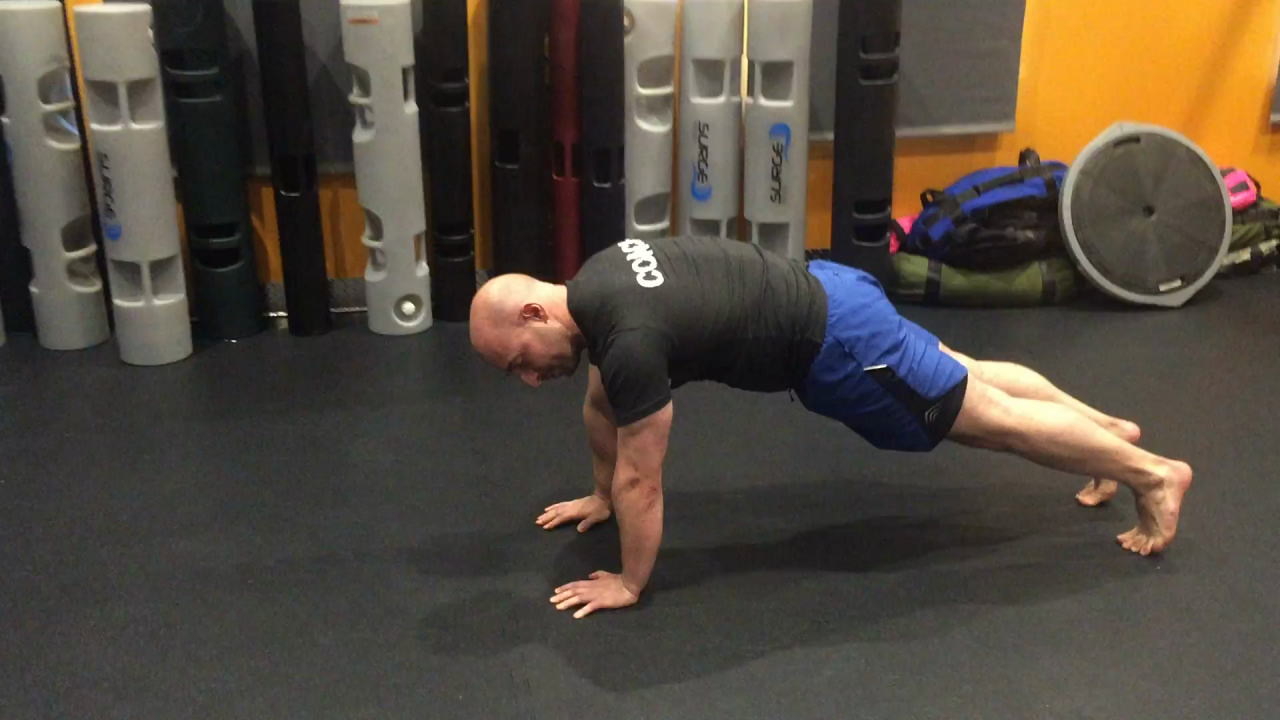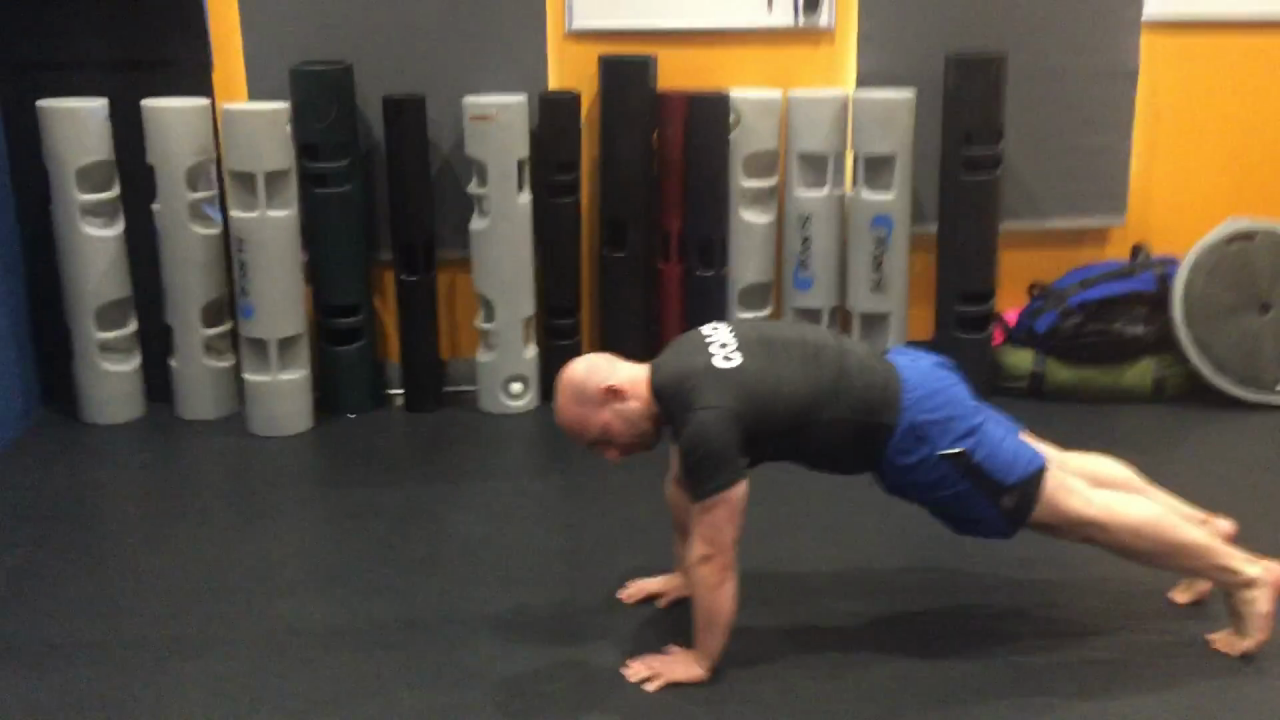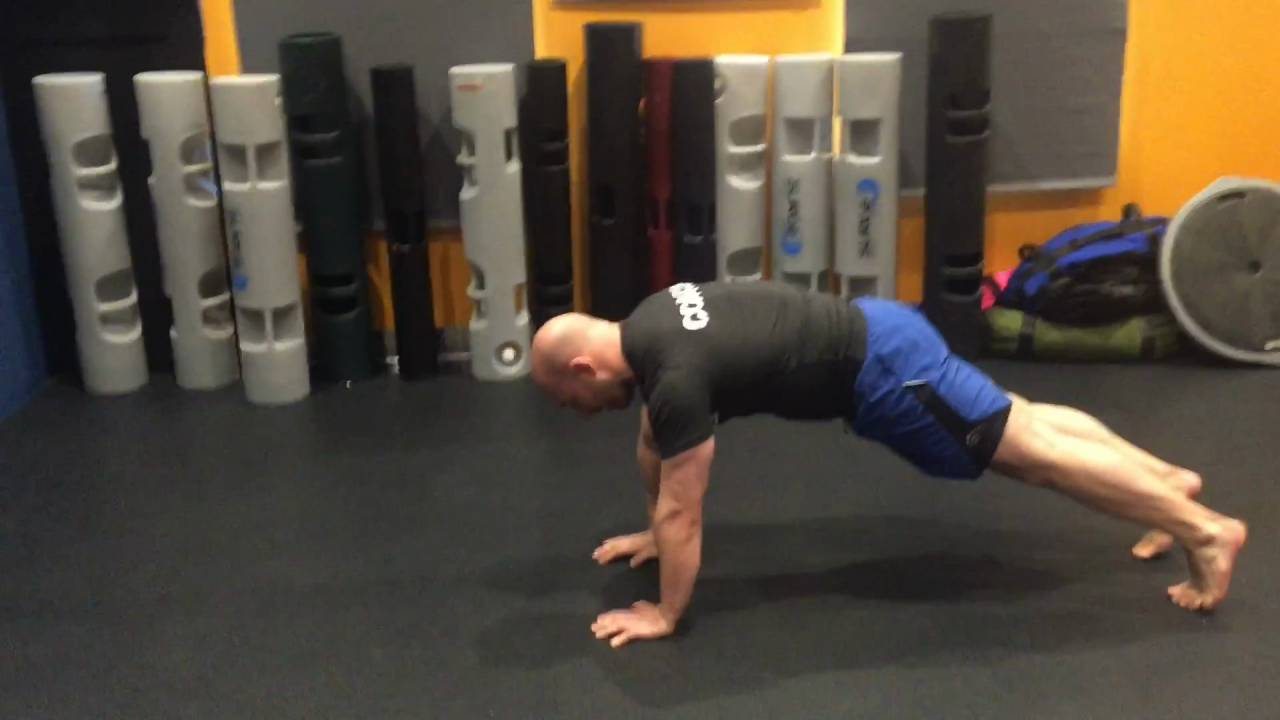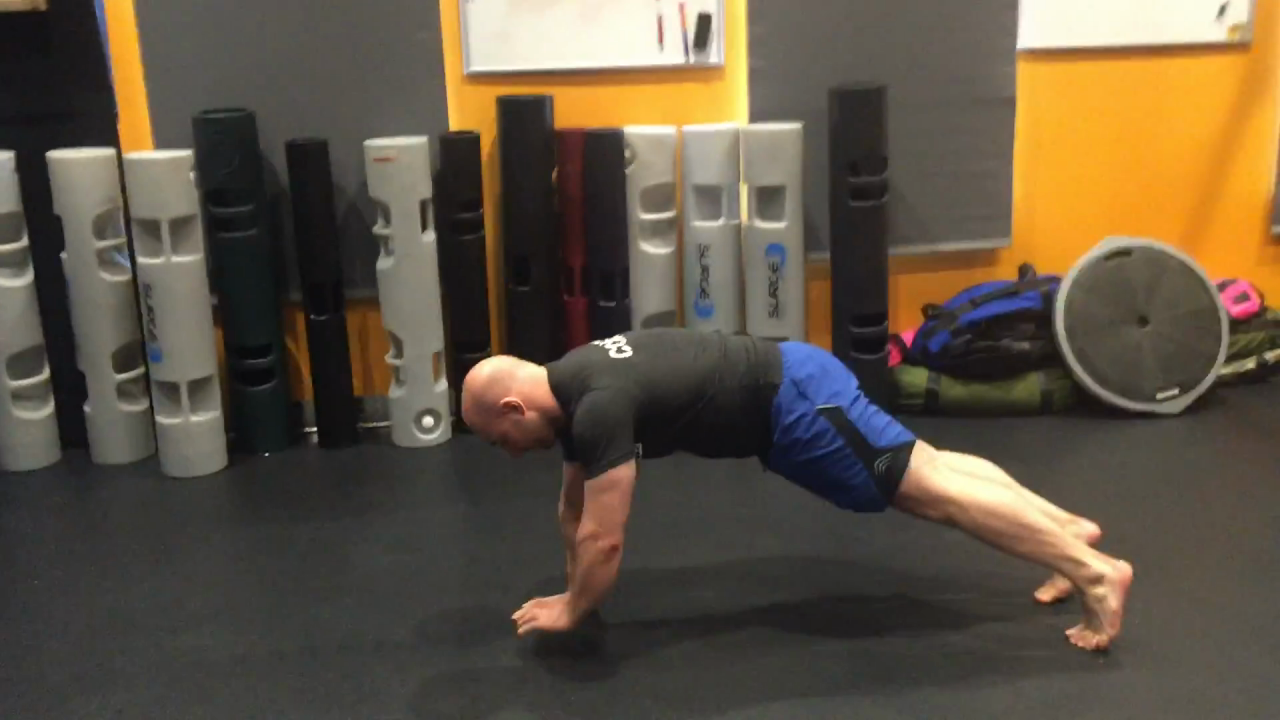
dt=0.4s
person 1, frame 1
left shoulder: (629, 336)
right shoulder: (592, 286)
left elbow: (641, 477)
right elbow: (601, 409)
left wrist: (630, 584)
right wrist: (602, 497)
left hip: (836, 345)
right hip: (822, 292)
left knee: (988, 419)
right knee: (968, 378)
left ankle: (1154, 475)
right ankle: (1110, 428)
person 1, frame 2
left shoulder: (704, 416)
right shoulder: (676, 369)
left elbow: (716, 554)
right elbow: (683, 488)
left wrist: (701, 659)
right wrist: (683, 573)
left hip: (913, 429)
right hip: (904, 379)
left knee: (1070, 509)
right knee: (1053, 466)
right ankle: (1204, 524)
person 1, frame 3
left shoulder: (675, 373)
right shoulder: (644, 331)
left elbow: (681, 508)
right elbow: (653, 448)
left wrist: (664, 615)
right wrist: (653, 533)
left hip: (880, 368)
right hip: (871, 337)
left knee: (1029, 450)
right knee: (1022, 419)
left ankle: (1205, 530)
right ankle: (1171, 479)
person 1, frame 4
left shoulder: (599, 406)
right shoulder: (568, 390)
left elbow: (604, 538)
right elbow: (573, 507)
left wrist: (573, 612)
right wrist: (570, 587)
left hip: (794, 401)
right hip: (785, 390)
left knee: (930, 488)
right knee: (926, 465)
left ankle: (1096, 572)
right ankle: (1072, 528)
